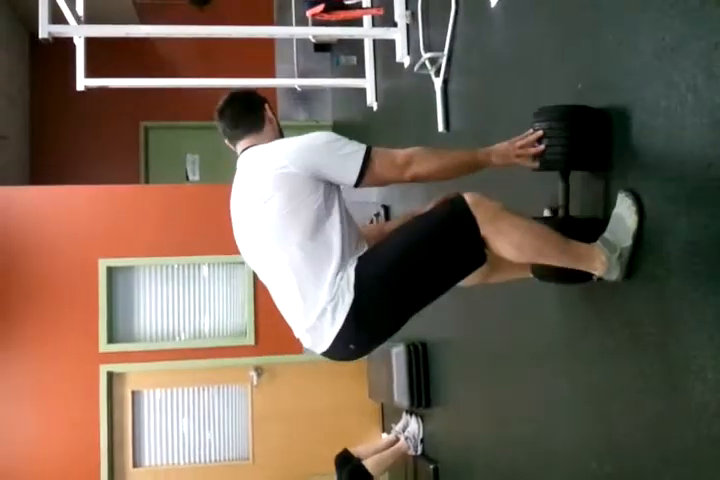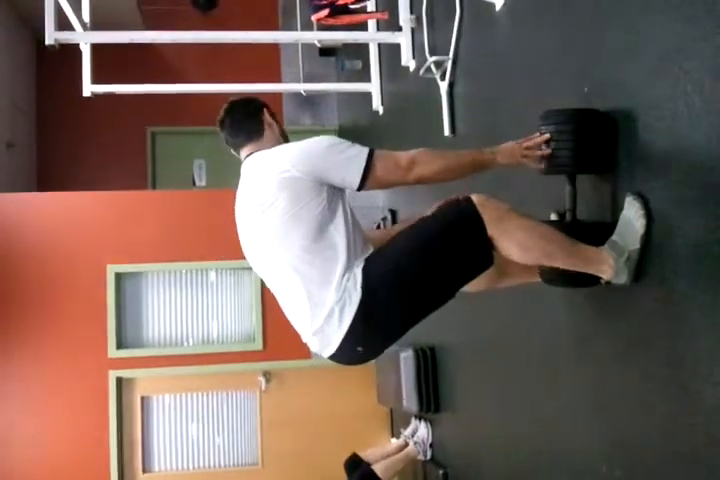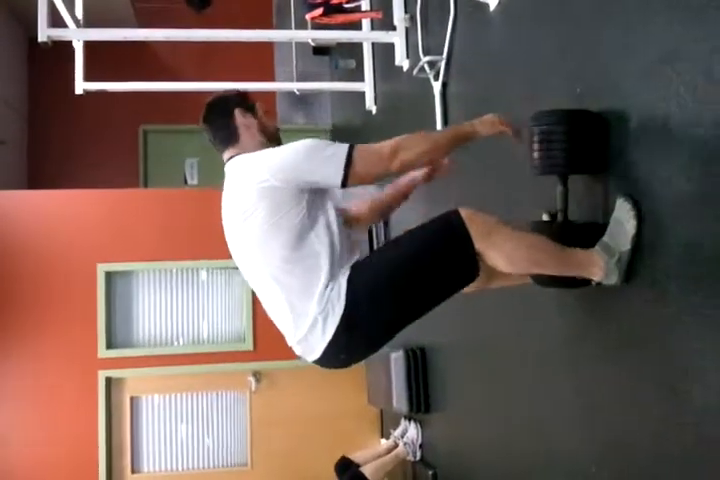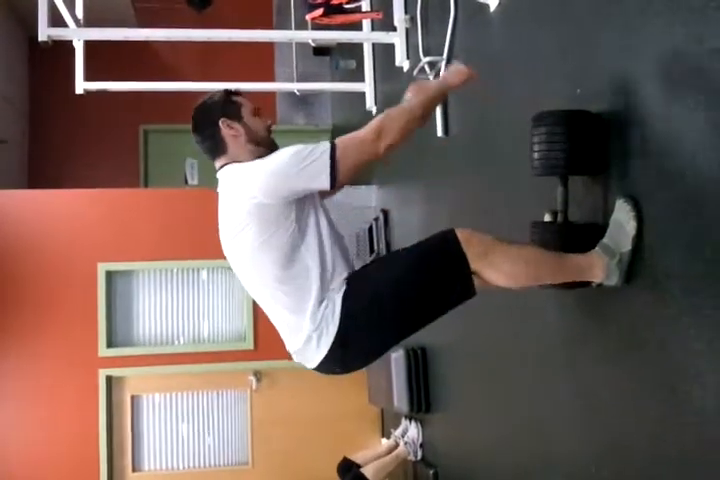
dt=0.2s
person 1, frame 1
left shoulder: (245, 195)
right shoulder: (300, 150)
right elbow: (407, 166)
left wrist: (428, 216)
right wrist: (491, 156)
left hip: (331, 329)
right hip: (351, 311)
left knee: (471, 259)
right knee: (476, 209)
left ankle: (567, 263)
right ankle: (600, 259)
person 1, frame 2
left shoulder: (251, 201)
right shoulder: (300, 156)
right elbow: (411, 167)
left wrist: (430, 222)
right wrist: (496, 155)
left hip: (340, 334)
right hip: (359, 313)
left knee: (474, 263)
right knee: (483, 211)
left ankle: (573, 265)
right ankle: (608, 262)
person 1, frame 3
left shoulder: (241, 193)
right shoulder: (280, 161)
left elbow: (350, 218)
right elbow: (392, 156)
left wrist: (415, 179)
right wrist: (473, 128)
left hip: (327, 335)
right hip: (342, 320)
left knee: (465, 266)
right knee: (472, 226)
left ankle: (567, 266)
right ankle: (598, 264)
person 1, frame 4
left shoulder: (242, 191)
right shoulder: (271, 173)
left elbow: (358, 156)
right elbow: (377, 140)
left wrist: (411, 103)
right wrist: (444, 85)
left hip: (326, 336)
right hip: (340, 330)
left knee: (464, 264)
right knee: (470, 247)
left ankle: (574, 265)
right ankle: (599, 264)
